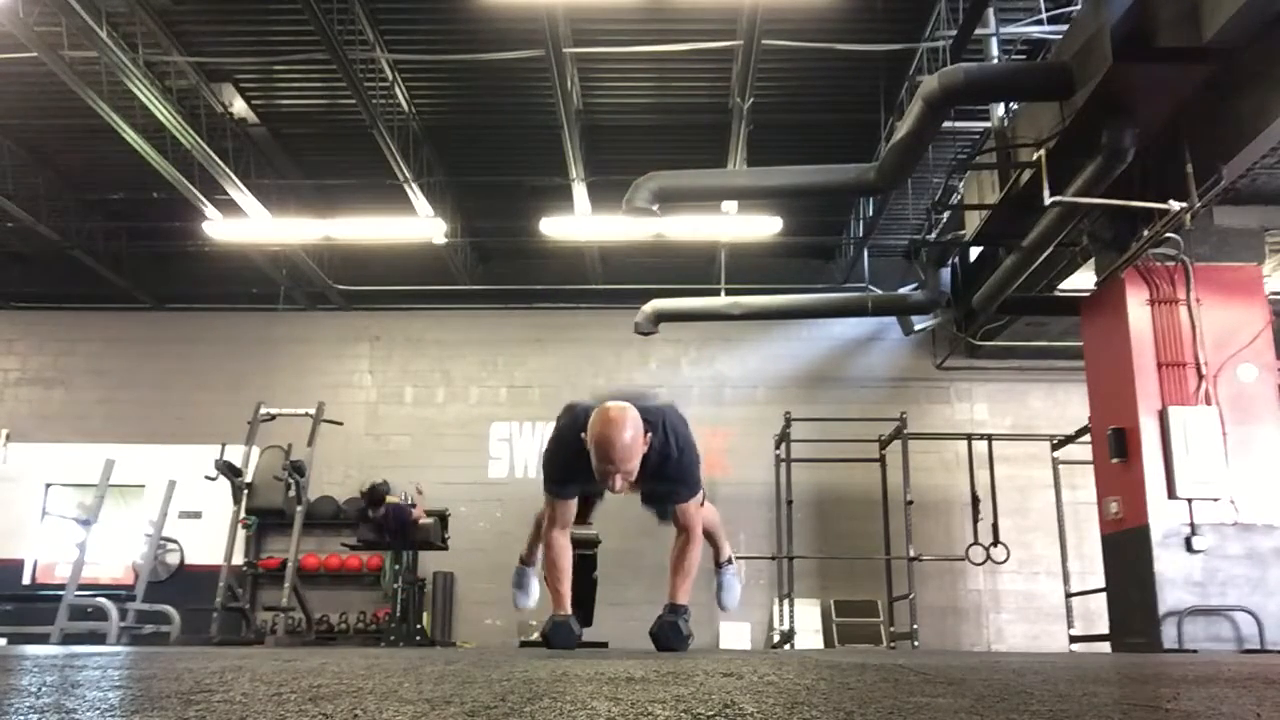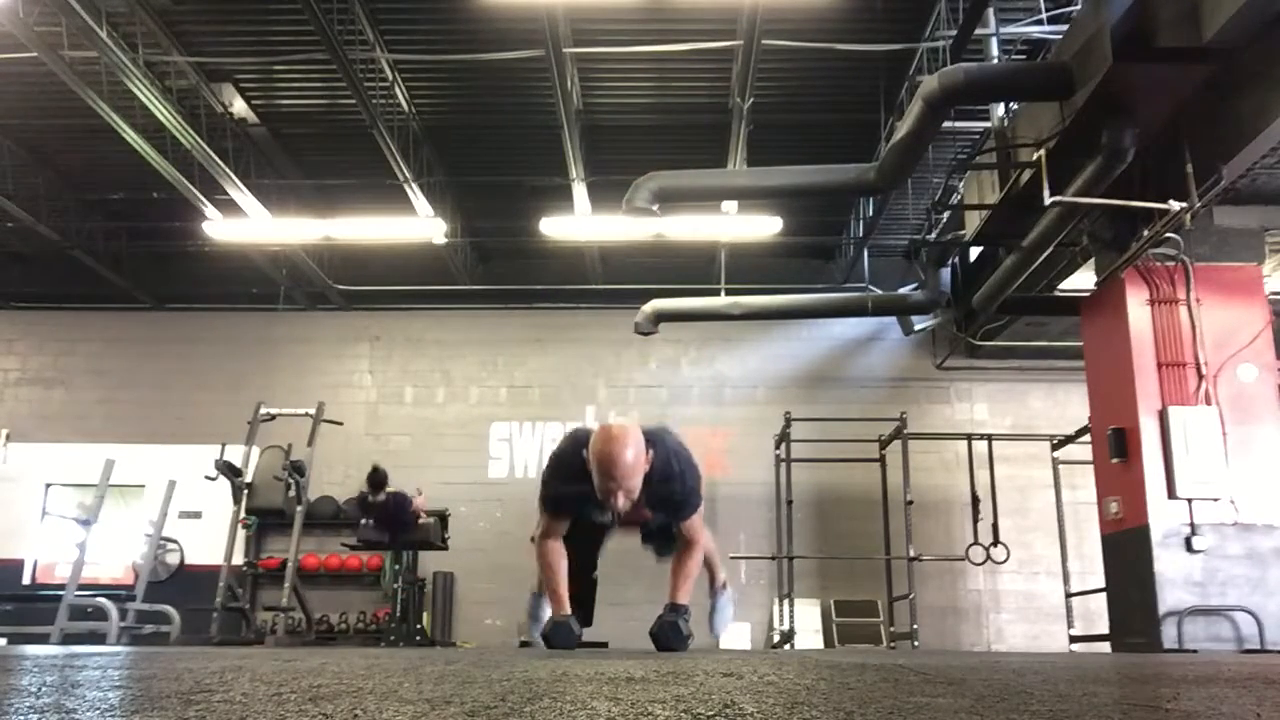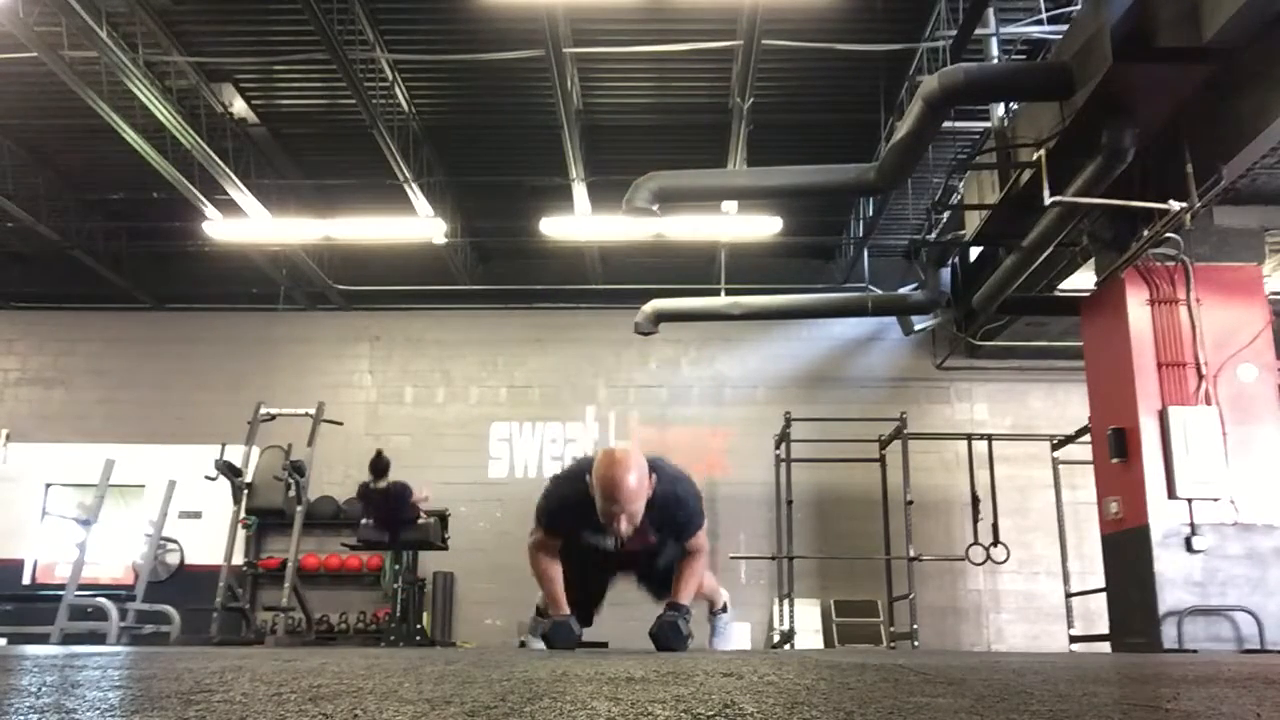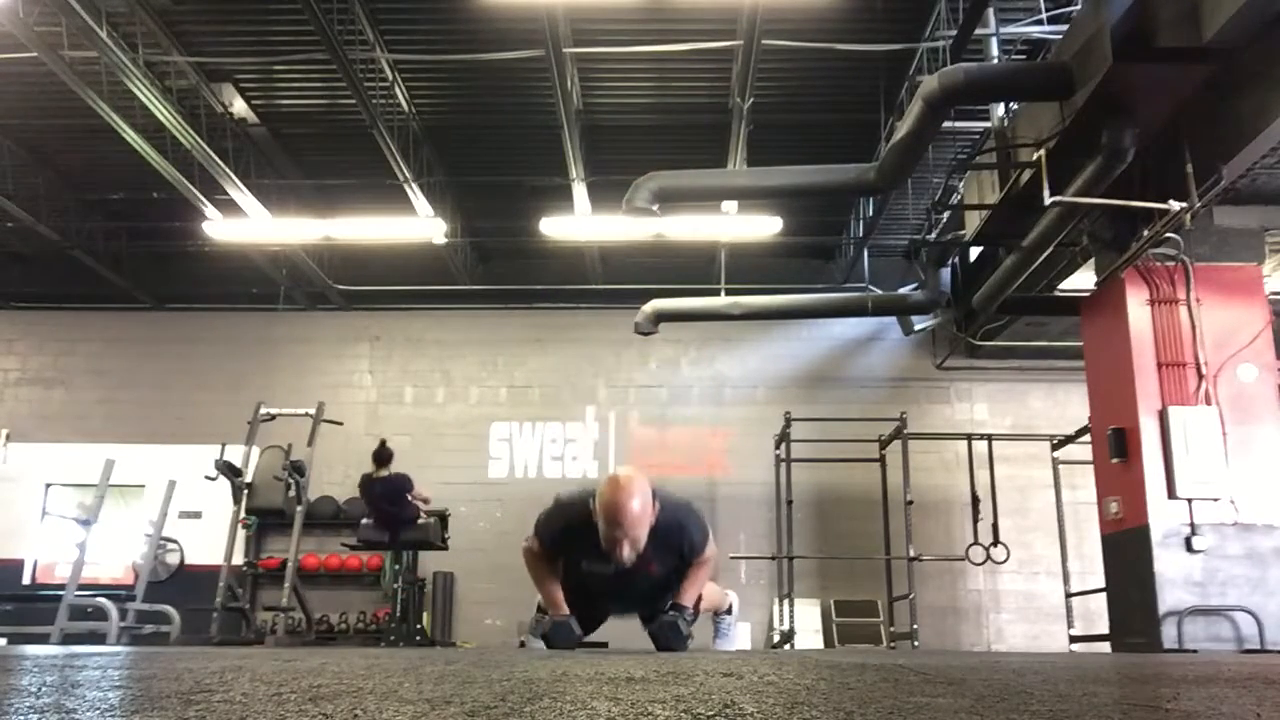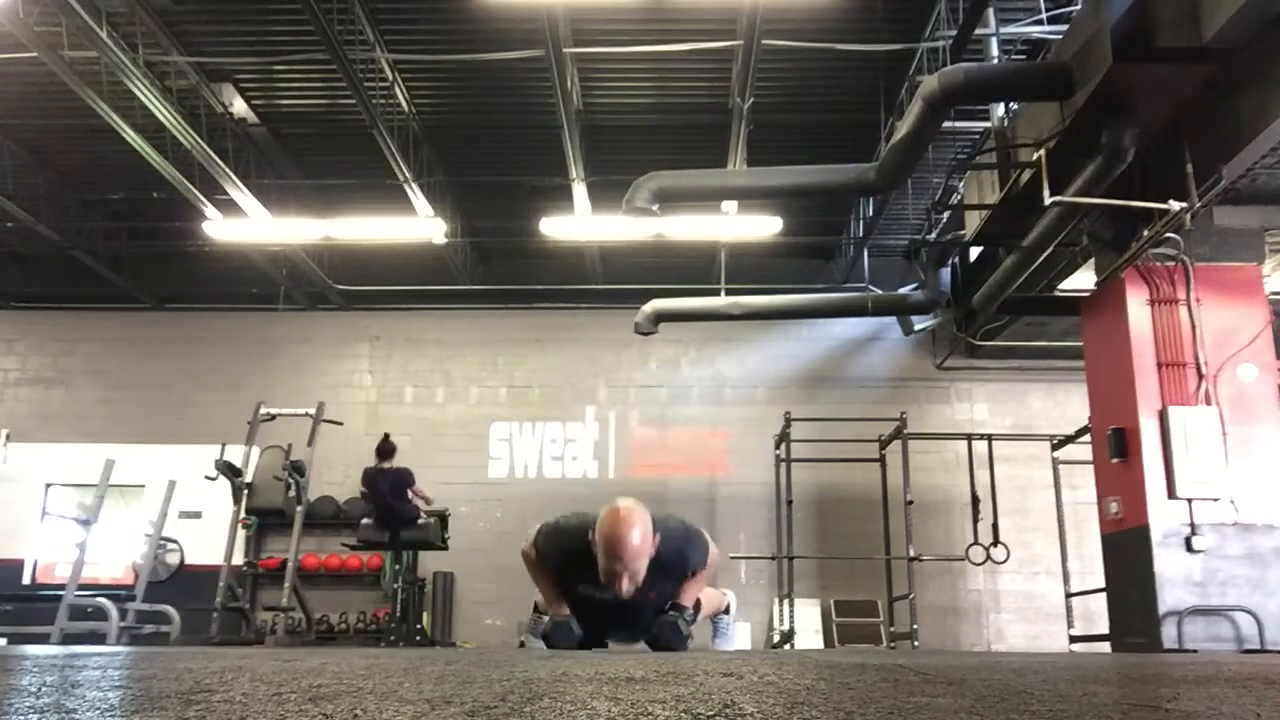
dt=0.1s
person 1, frame 1
left shoulder: (675, 443)
right shoulder: (565, 443)
left elbow: (690, 528)
right elbow: (558, 528)
left wrist: (677, 609)
right wrist: (562, 615)
left ankle: (723, 554)
right ankle: (528, 559)
person 1, frame 2
left shoulder: (676, 465)
right shoulder: (566, 463)
left elbow: (693, 539)
right elbow: (550, 537)
left wrist: (677, 608)
right wrist: (562, 615)
left ankle: (719, 583)
right ankle: (542, 593)
person 1, frame 3
left shoulder: (677, 493)
right shoulder: (567, 491)
left elbow: (698, 550)
right elbow: (541, 548)
left wrist: (679, 607)
right wrist: (560, 616)
left ankle: (718, 603)
right ankle: (545, 612)
person 1, frame 4
left shoulder: (679, 521)
right shoulder: (569, 517)
left elbow: (705, 558)
right elbow: (533, 552)
left wrist: (681, 609)
right wrist: (560, 617)
left ankle: (724, 605)
right ankle: (546, 610)
person 1, frame 5
left shoulder: (677, 545)
right shoulder: (569, 540)
left elbow: (710, 559)
right elbow: (530, 552)
left wrist: (682, 609)
right wrist: (559, 615)
left ankle: (722, 604)
right ankle: (543, 611)
